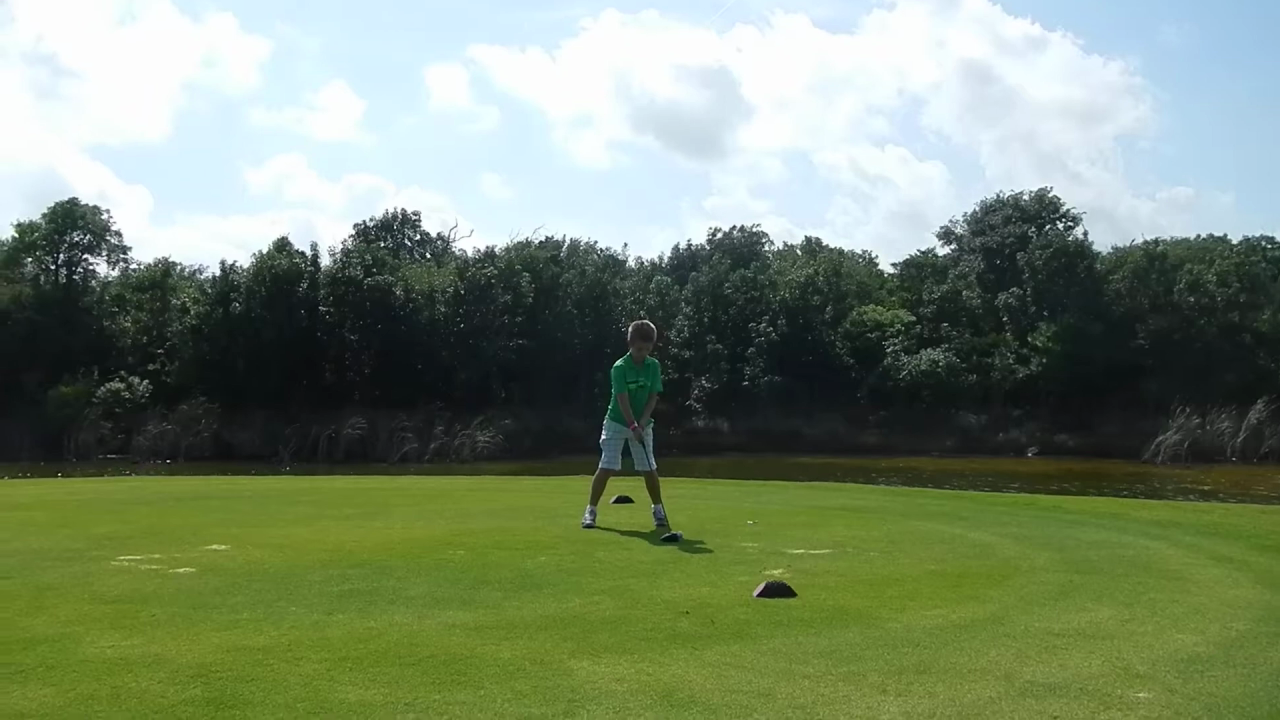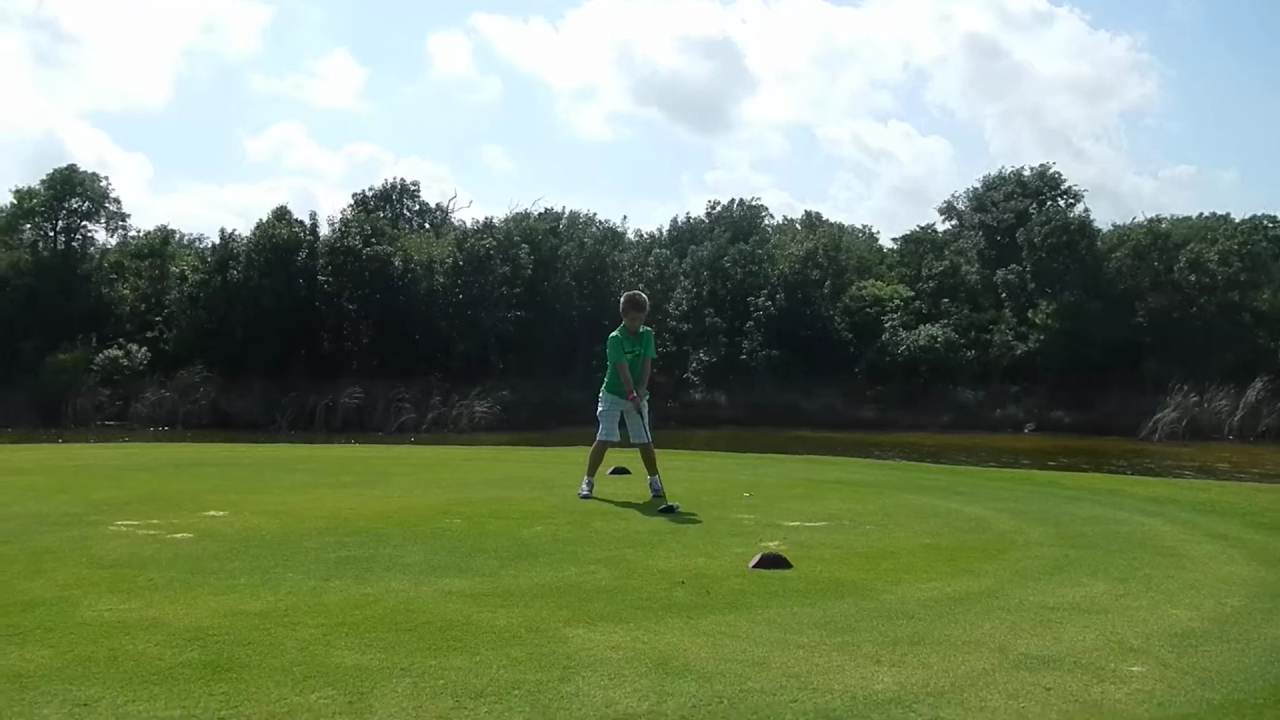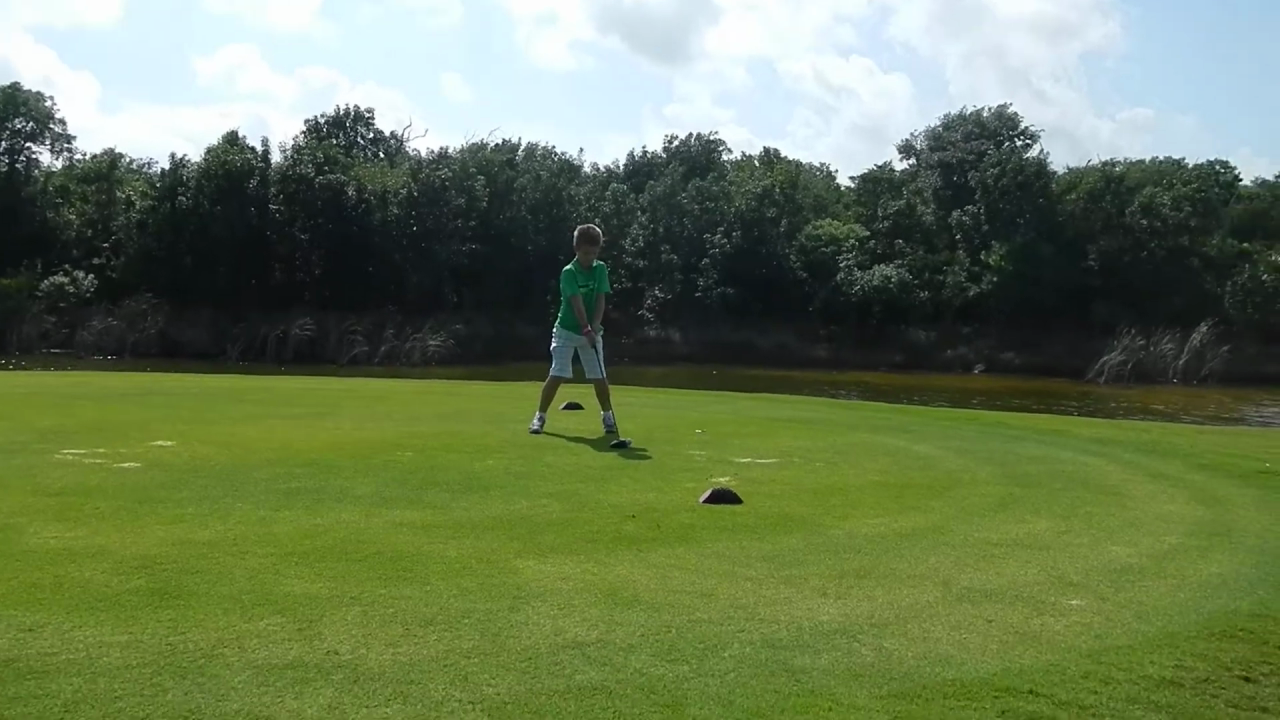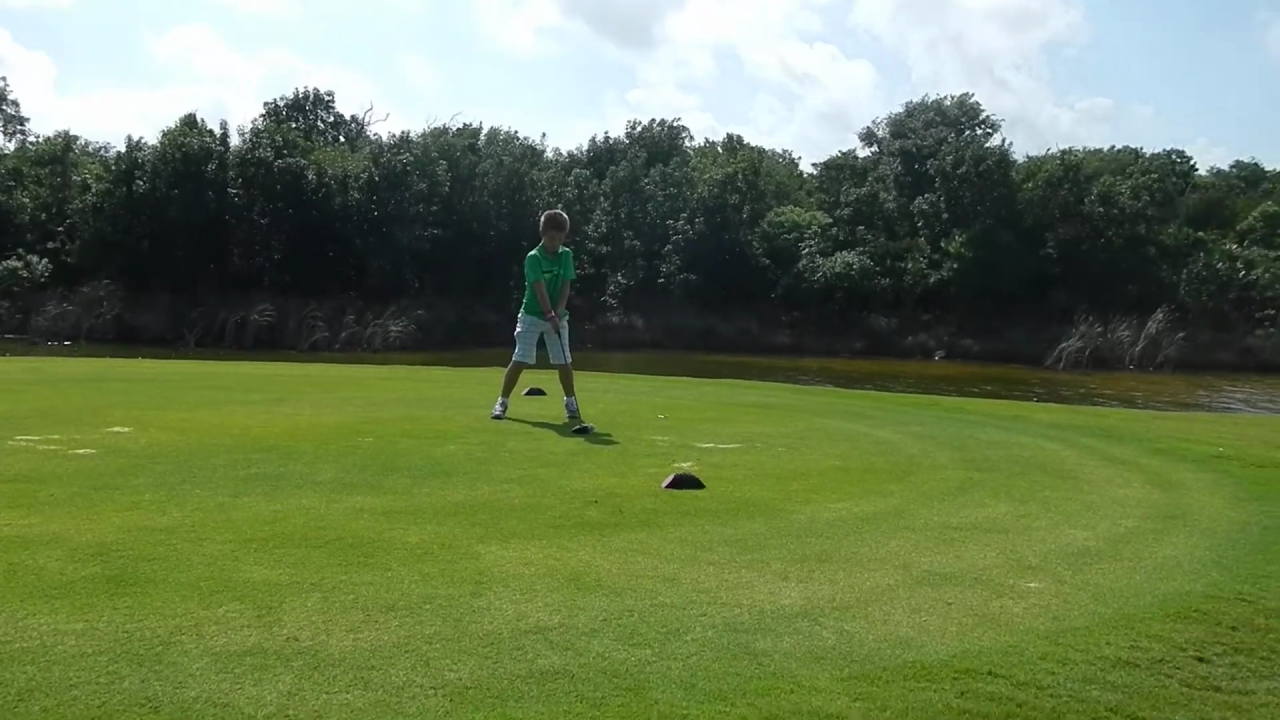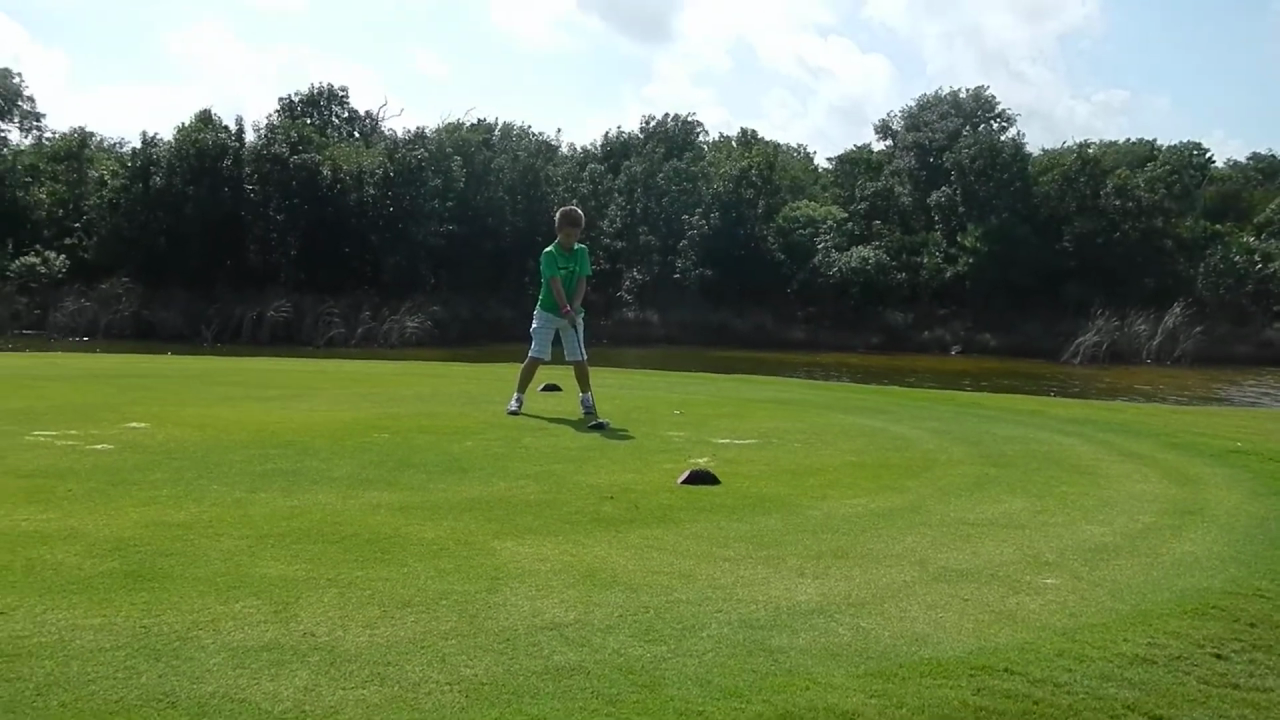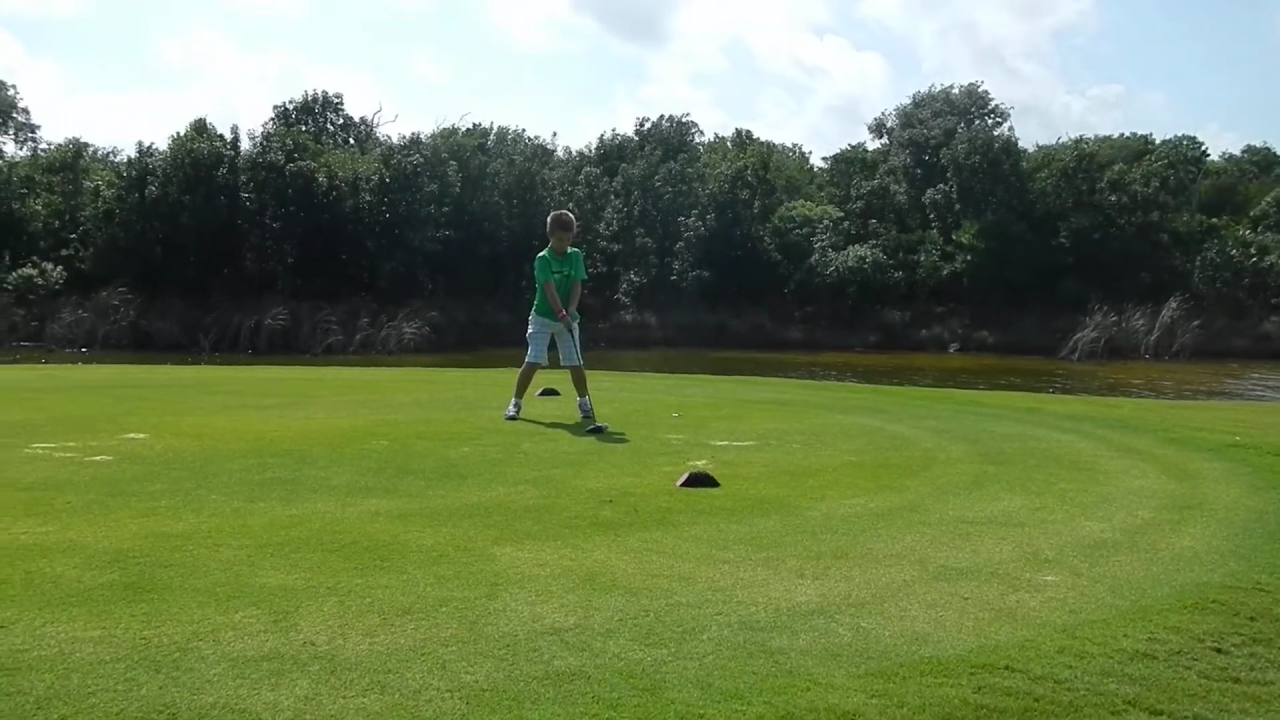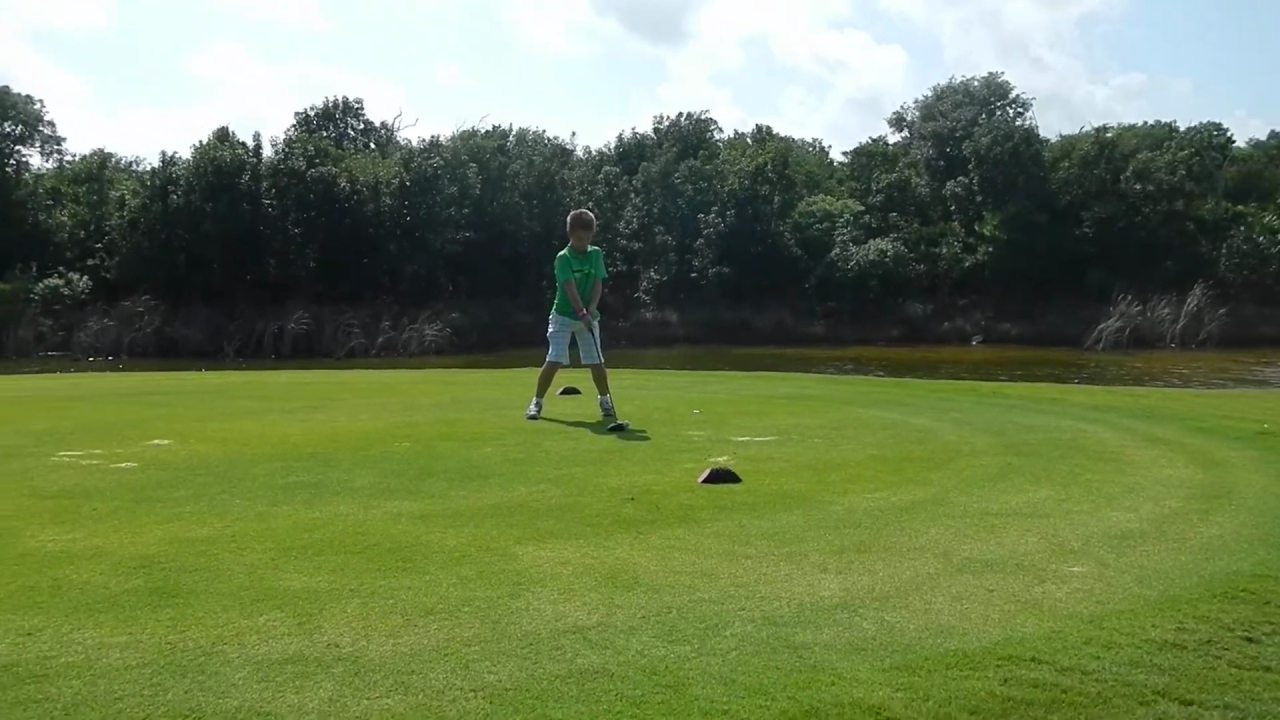
dt=0.5s
person 1, frame 1
left shoulder: (654, 366)
right shoulder: (619, 367)
left elbow: (653, 397)
right elbow: (622, 400)
left wrist: (642, 422)
right wrist: (632, 426)
left hip: (642, 424)
right hip: (617, 423)
left knee: (649, 468)
right knee: (606, 467)
left ankle: (658, 510)
right ankle: (591, 510)
person 1, frame 2
left shoulder: (647, 334)
right shoulder: (615, 338)
left elbow: (647, 366)
right elbow: (622, 369)
left wrist: (640, 392)
right wrist: (631, 396)
left hip: (637, 395)
right hip: (613, 395)
left knee: (644, 440)
right knee: (604, 439)
left ankle: (654, 481)
right ankle: (588, 481)
person 1, frame 3
left shoulder: (601, 269)
right shoulder: (568, 272)
left elbow: (601, 301)
right elbow: (577, 304)
left wrist: (594, 327)
right wrist: (586, 330)
left hip: (591, 331)
right hip: (567, 330)
left knee: (599, 376)
right knee: (557, 375)
left ankle: (607, 416)
right ankle: (540, 416)
person 1, frame 4
left shoulder: (566, 255)
right shoulder: (533, 258)
left elbow: (566, 286)
right elbow: (540, 289)
left wrist: (558, 312)
right wrist: (549, 315)
left hip: (557, 316)
right hip: (532, 315)
left knee: (564, 361)
right knee: (519, 360)
left ankle: (570, 402)
right ankle: (502, 401)
person 1, frame 5
left shoulder: (582, 252)
right shoulder: (549, 254)
left elbow: (582, 282)
right elbow: (556, 285)
left wrist: (574, 307)
right wrist: (565, 309)
left hip: (572, 312)
right hip: (548, 312)
left knee: (579, 358)
right knee: (536, 356)
left ankle: (586, 398)
right ankle: (518, 397)
person 1, frame 6
left shoulder: (576, 255)
right shoulder: (542, 259)
left elbow: (577, 286)
right elbow: (550, 289)
left wrist: (570, 311)
right wrist: (561, 314)
left hip: (567, 317)
right hip: (543, 317)
left knee: (575, 362)
right knee: (532, 361)
left ankle: (584, 402)
right ankle: (515, 402)
person 1, frame 7
left shoulder: (596, 254)
right shoulder: (563, 258)
left elbow: (597, 284)
right elbow: (570, 289)
left wrist: (591, 309)
right wrist: (582, 313)
left hip: (588, 316)
right hip: (563, 316)
left knee: (596, 361)
right knee: (554, 361)
left ankle: (605, 400)
right ankle: (536, 402)
